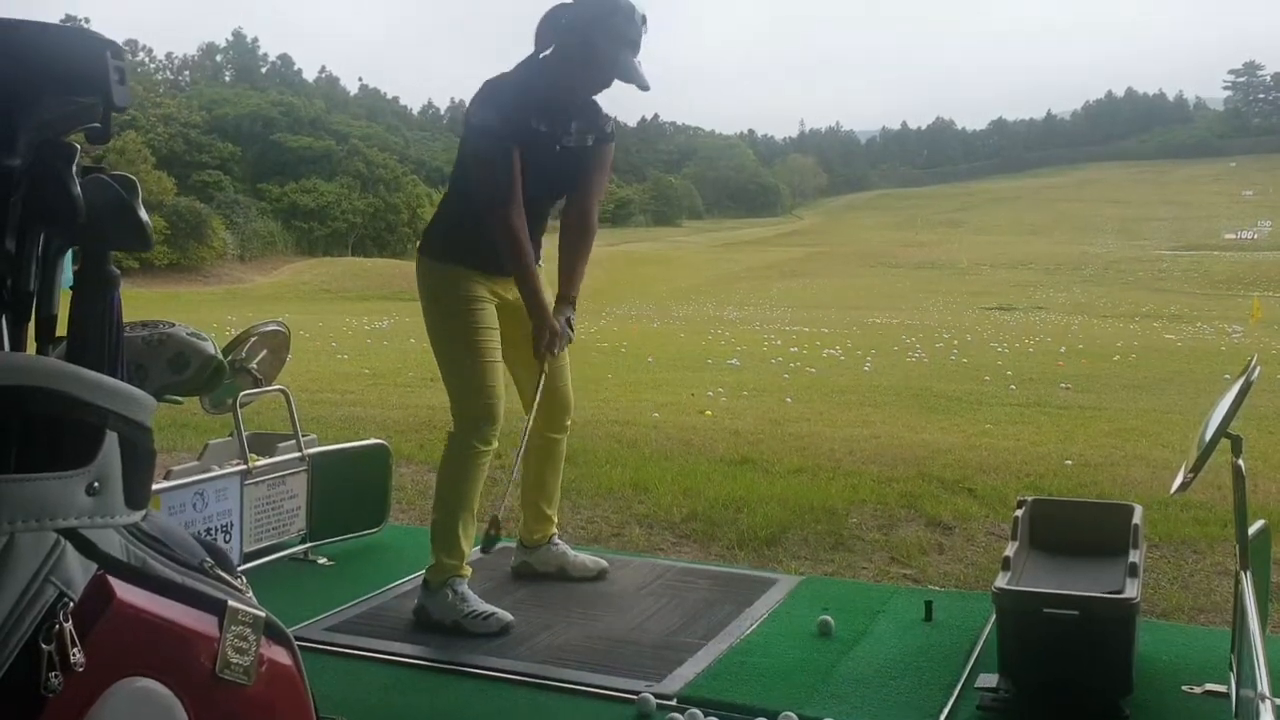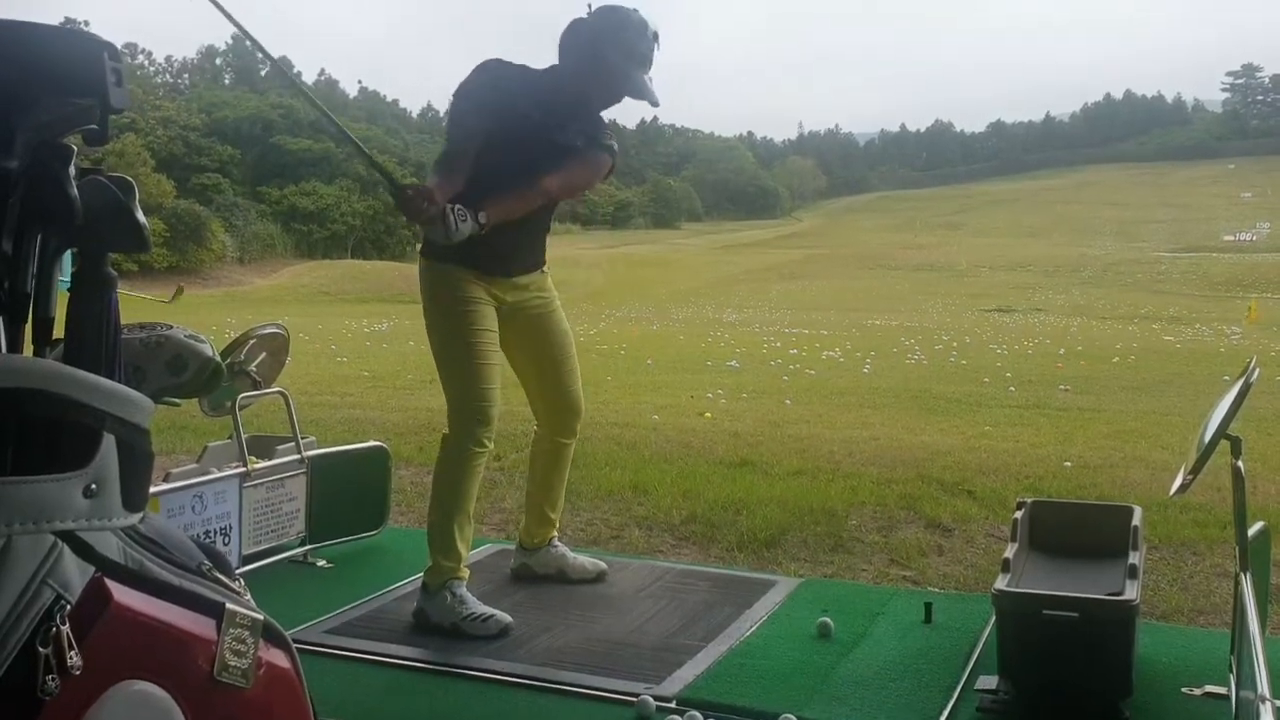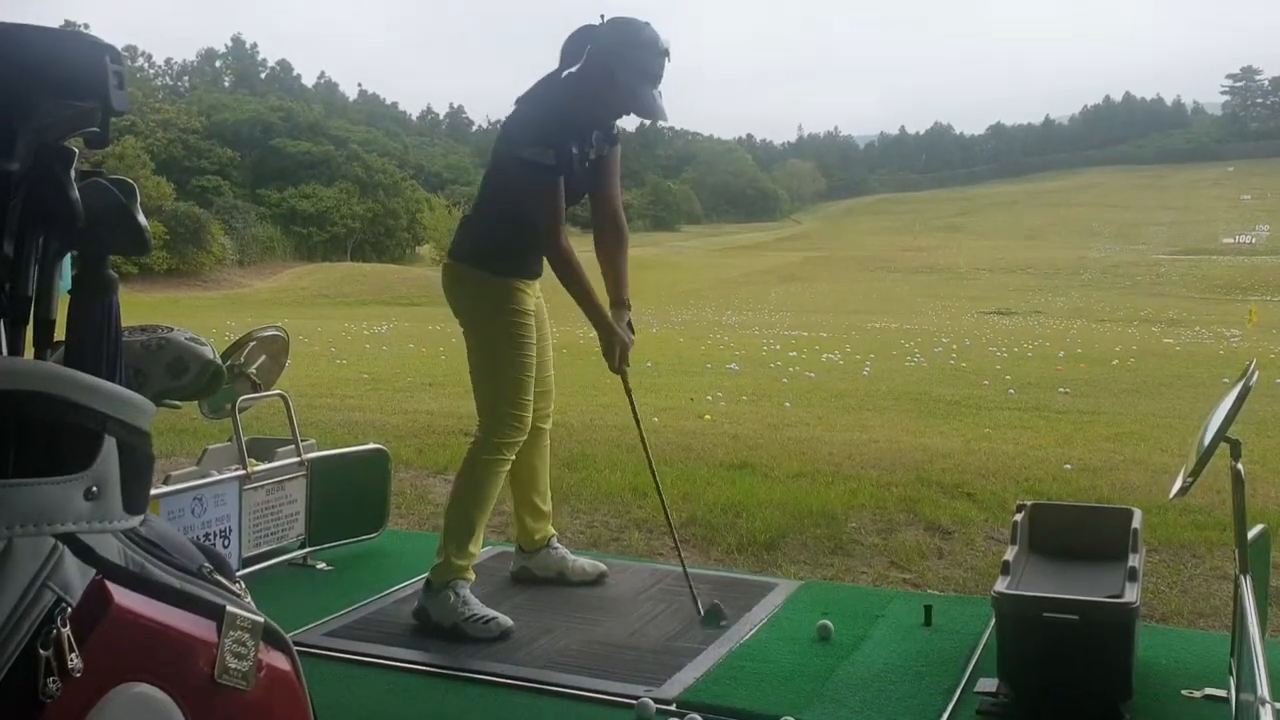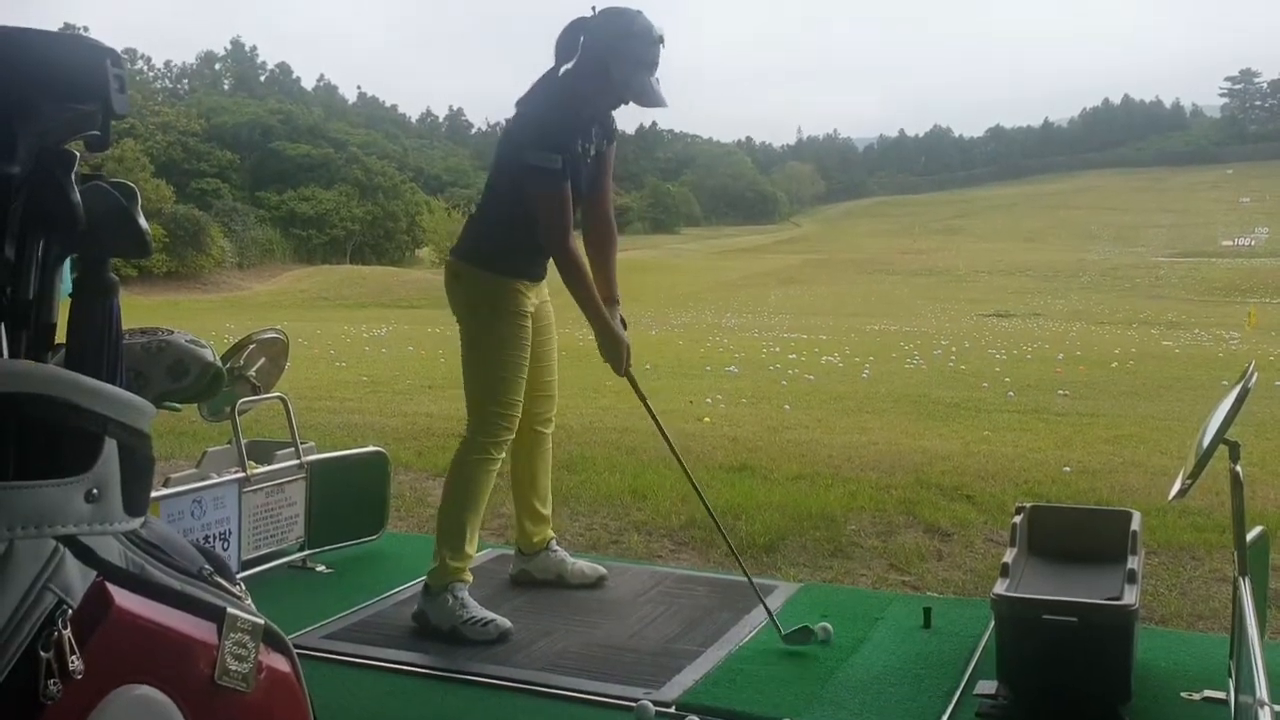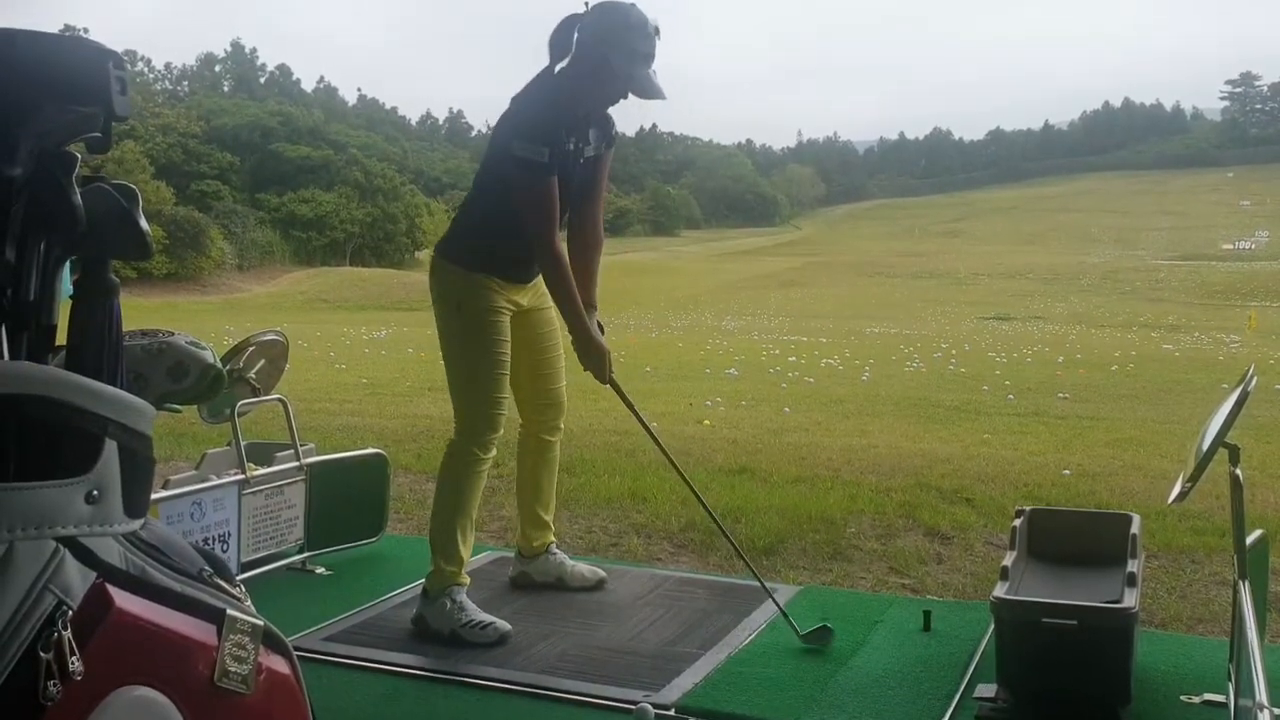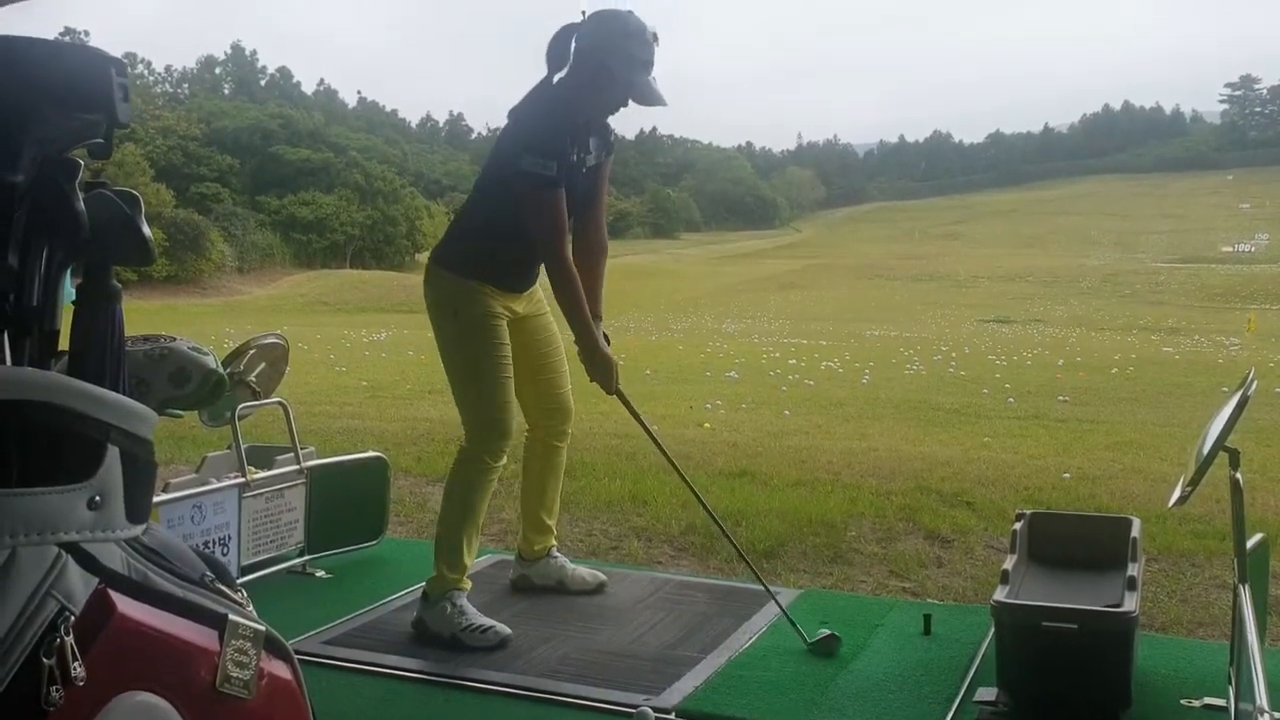
dt=0.5s
person 1, frame 1
left shoulder: (595, 125)
right shoulder: (502, 99)
left elbow: (581, 219)
right elbow: (506, 210)
left wrist: (566, 306)
right wrist: (538, 309)
left hip: (518, 275)
right hip: (457, 270)
left knee: (556, 409)
right knee: (481, 419)
left ankle: (538, 542)
right ankle: (442, 585)
person 1, frame 2
left shoulder: (598, 144)
right shoulder: (496, 82)
left elbow: (542, 192)
right elbow: (458, 156)
left wrist: (471, 220)
right wrist: (437, 195)
left hip: (527, 277)
right hip: (459, 272)
left knee: (563, 412)
right knee: (476, 420)
left ankle: (538, 545)
right ankle: (441, 587)
person 1, frame 3
left shoulder: (601, 130)
right shoulder: (538, 126)
left elbow: (610, 220)
right elbow: (553, 238)
left wrist: (620, 307)
right wrist: (600, 322)
left hip: (521, 276)
right hip: (486, 276)
left knee: (538, 413)
right knee: (506, 424)
left ankle: (535, 546)
right ankle: (445, 586)
person 1, frame 4
left shoulder: (598, 122)
right shoulder: (544, 125)
left elbow: (600, 221)
right elbow: (560, 240)
left wrist: (613, 306)
right wrist: (603, 326)
left hip: (525, 278)
right hip: (488, 279)
left knee: (539, 415)
right knee: (493, 428)
left ankle: (535, 549)
right ankle: (443, 589)
person 1, frame 5
left shoulder: (597, 125)
right shoulder: (533, 120)
left elbow: (587, 226)
right elbow: (546, 237)
left wrist: (589, 314)
right wrist: (583, 330)
left hip: (526, 280)
right hip: (472, 279)
left knee: (547, 415)
right knee: (480, 430)
left ankle: (536, 552)
right ankle: (441, 593)
person 1, frame 6
left shoulder: (596, 133)
right shoulder: (538, 133)
left elbow: (592, 235)
right elbow: (557, 251)
left wrist: (596, 325)
right wrist: (590, 342)
left hip: (520, 287)
right hip: (467, 286)
left knee: (555, 417)
right knee: (491, 434)
left ankle: (536, 555)
right ankle: (442, 597)
